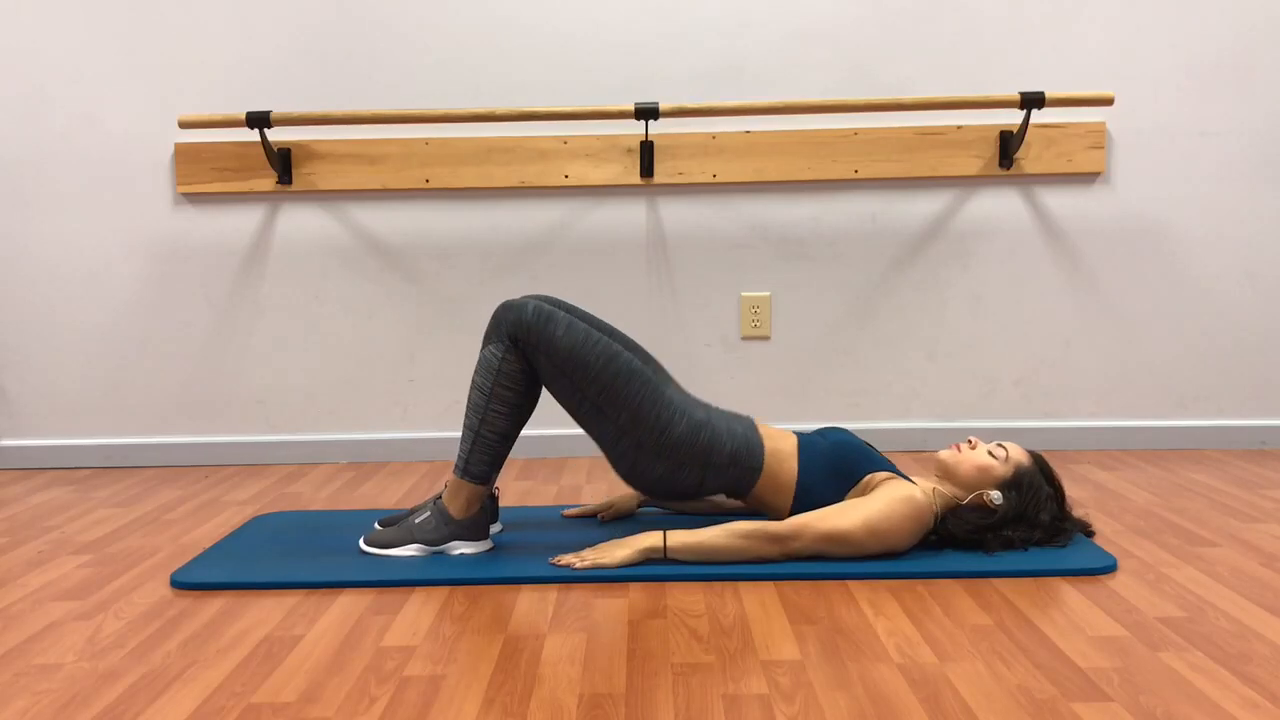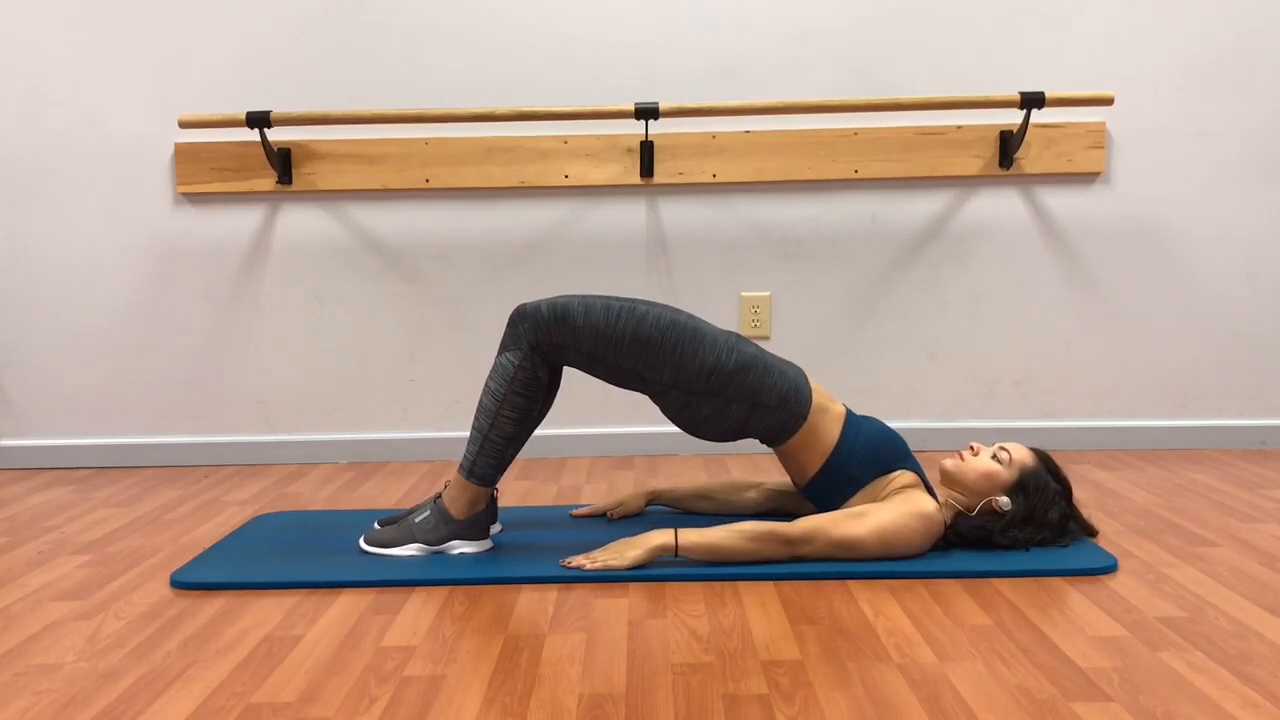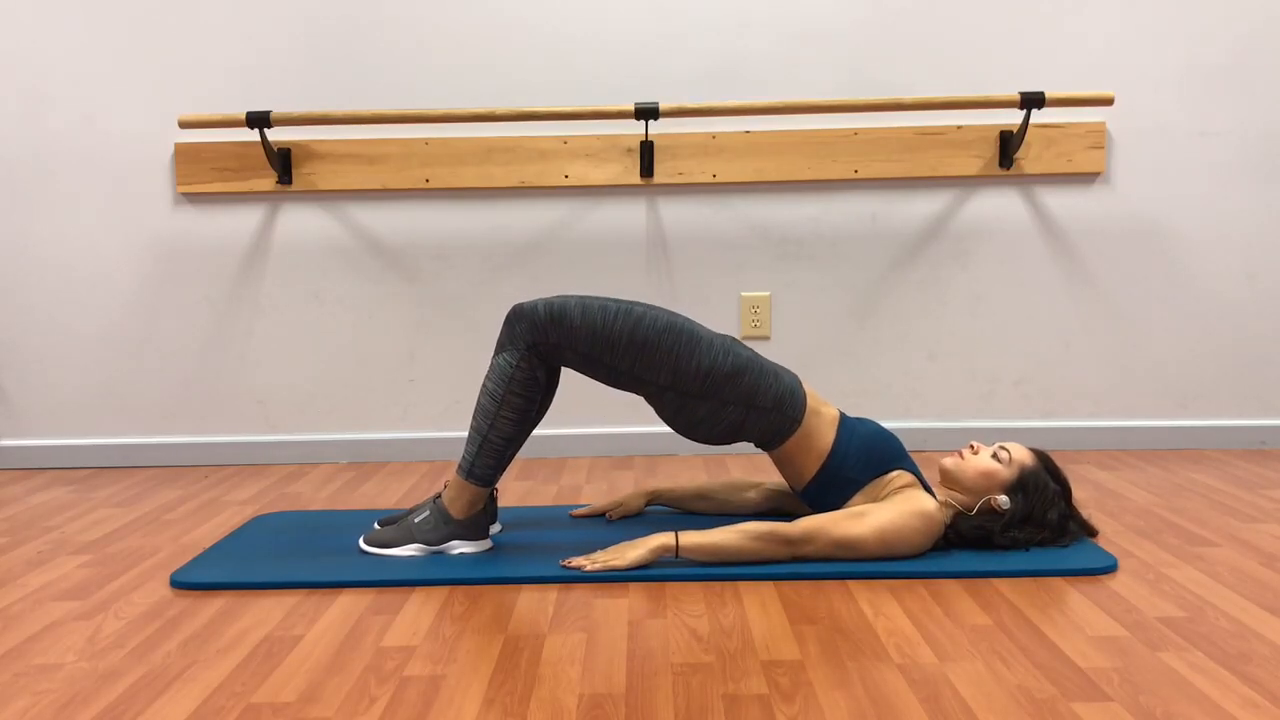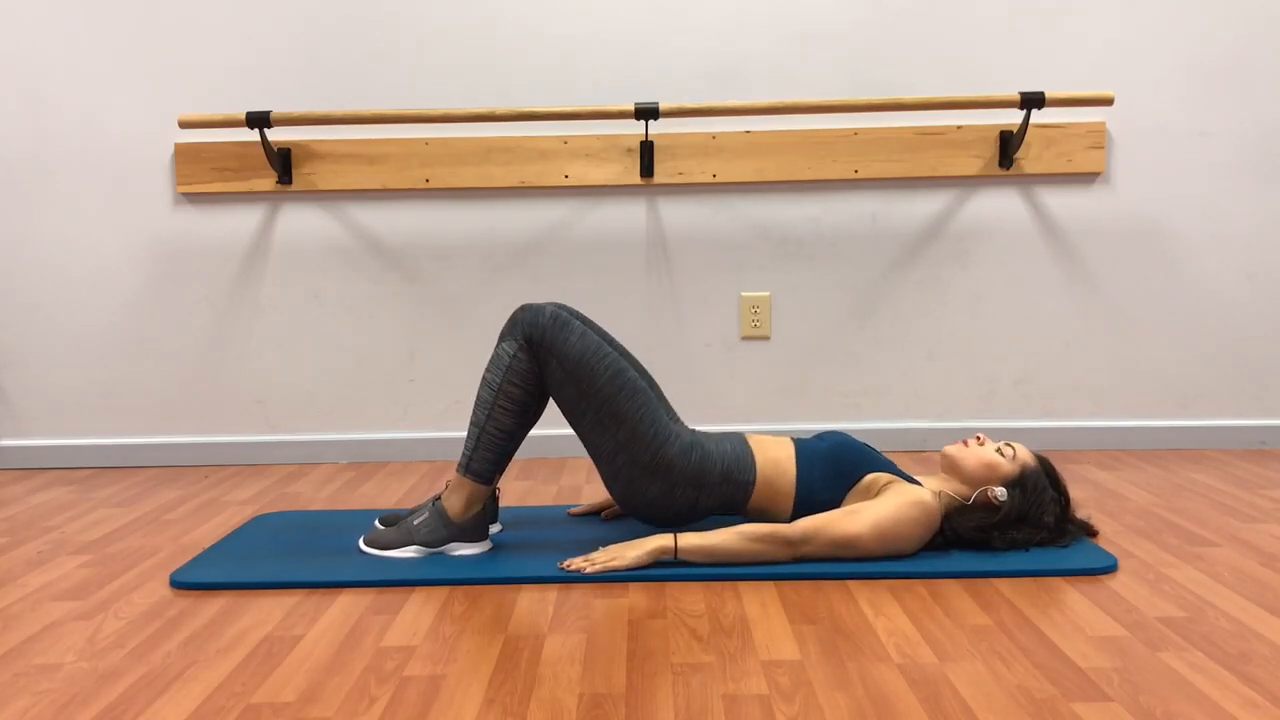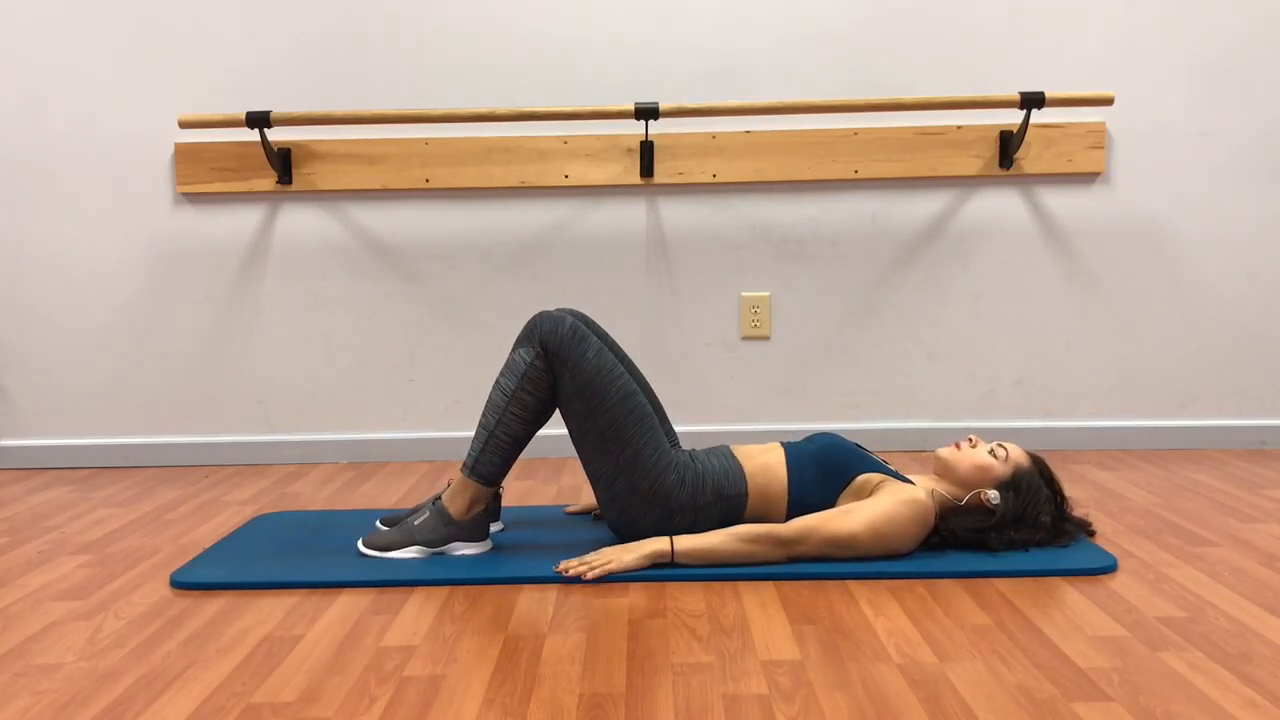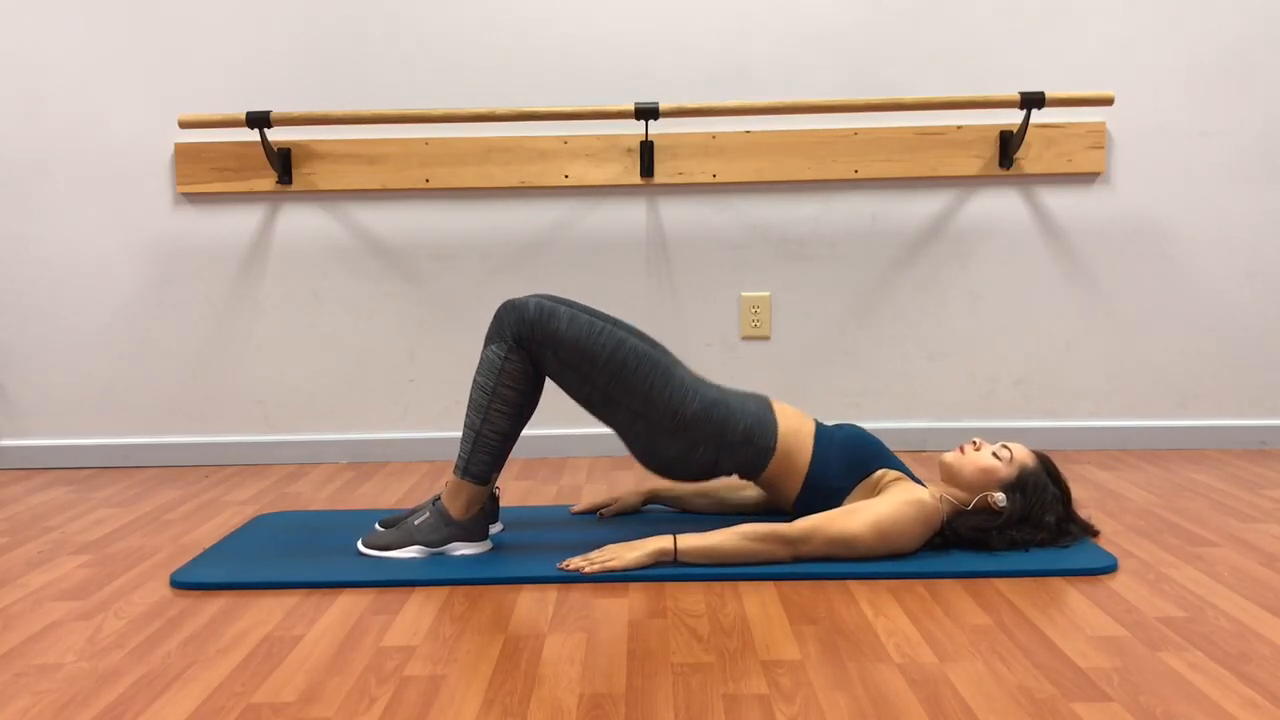
dt=0.7s
person 1, frame 1
left shoulder: (907, 514)
right shoulder: (897, 489)
left elbow: (781, 539)
left wrist: (646, 543)
right wrist: (644, 494)
left hip: (682, 448)
right hip: (687, 445)
left knee: (518, 322)
right knee: (527, 321)
left ankle: (459, 516)
right ankle: (466, 499)
person 1, frame 2
left shoulder: (919, 523)
right shoulder: (911, 499)
left elbow: (789, 541)
right elbow: (761, 498)
left wrist: (660, 543)
right wrist: (651, 496)
left knee: (539, 327)
right knee: (539, 327)
left ankle: (461, 513)
right ankle: (466, 497)
person 1, frame 3
left shoulder: (919, 523)
right shoulder: (916, 500)
left elbow: (791, 540)
left wrist: (662, 543)
right wrist: (650, 495)
left knee: (537, 328)
right knee: (536, 325)
left ankle: (460, 513)
right ankle: (466, 500)
person 1, frame 4
left shoulder: (916, 516)
right shoulder: (906, 492)
left elbow: (789, 540)
left wrist: (659, 545)
right wrist: (640, 497)
left hip: (673, 471)
right hip: (683, 463)
left knee: (537, 327)
right knee: (542, 326)
left ankle: (459, 513)
right ankle: (469, 500)
person 1, frame 5
left shoulder: (910, 515)
right shoulder: (898, 487)
left elbow: (786, 540)
left wrist: (655, 548)
right wrist: (627, 494)
left hip: (667, 498)
right hip: (677, 480)
left knee: (556, 334)
right knee: (560, 332)
left ankle: (457, 516)
right ankle: (468, 500)
person 1, frame 6
left shoulder: (914, 517)
right shoulder: (907, 493)
left elbow: (787, 540)
left wrist: (659, 547)
right wrist: (651, 488)
left hip: (696, 428)
right hip: (704, 426)
left knee: (523, 322)
right knee: (526, 322)
left ankle: (458, 515)
right ankle: (468, 502)
